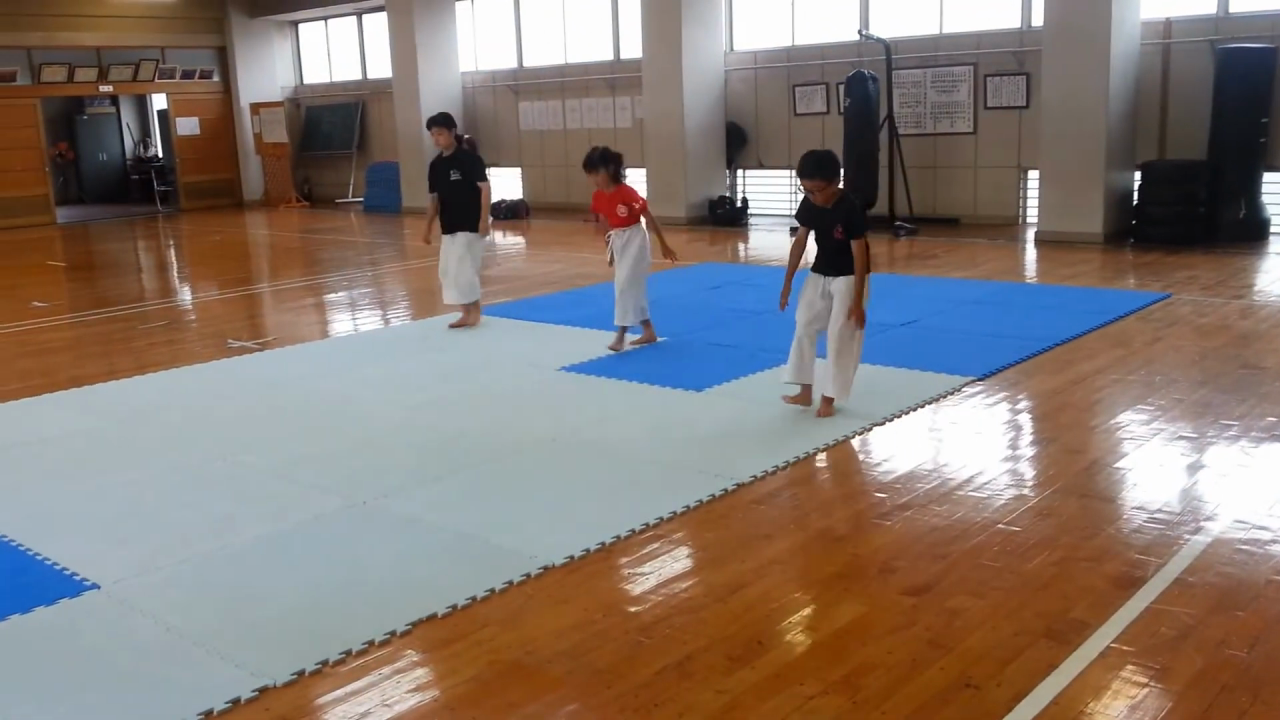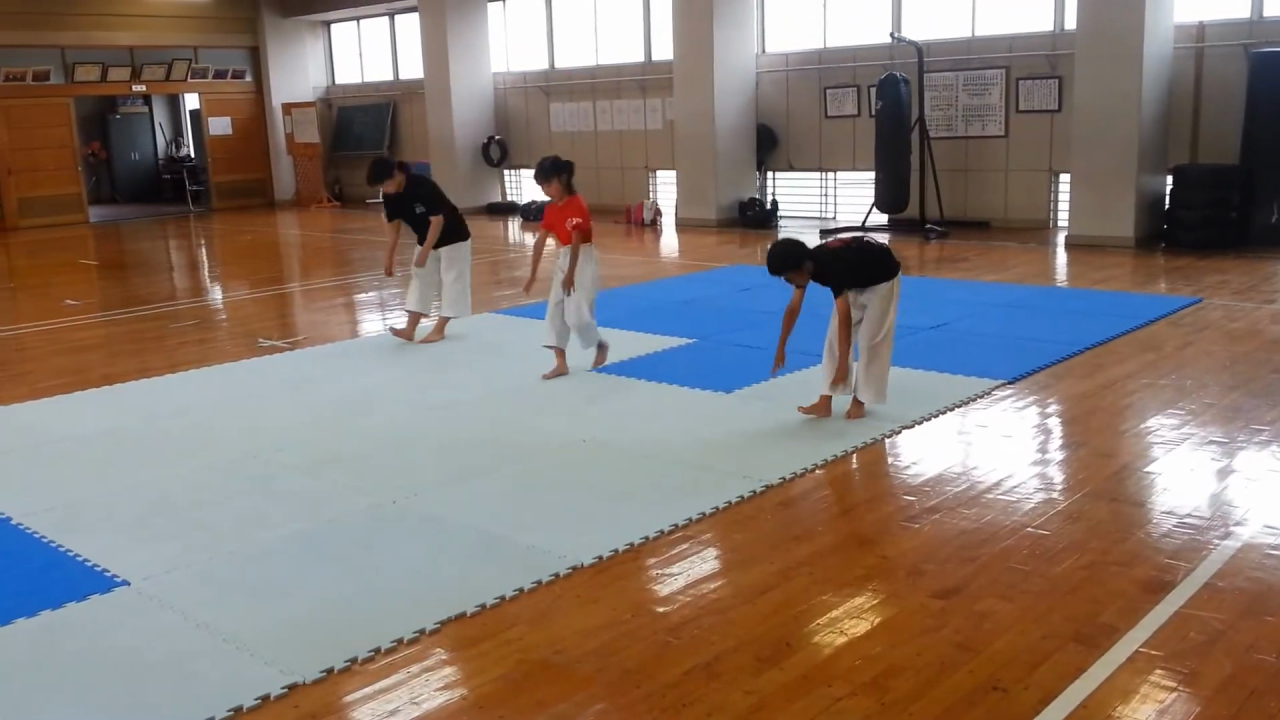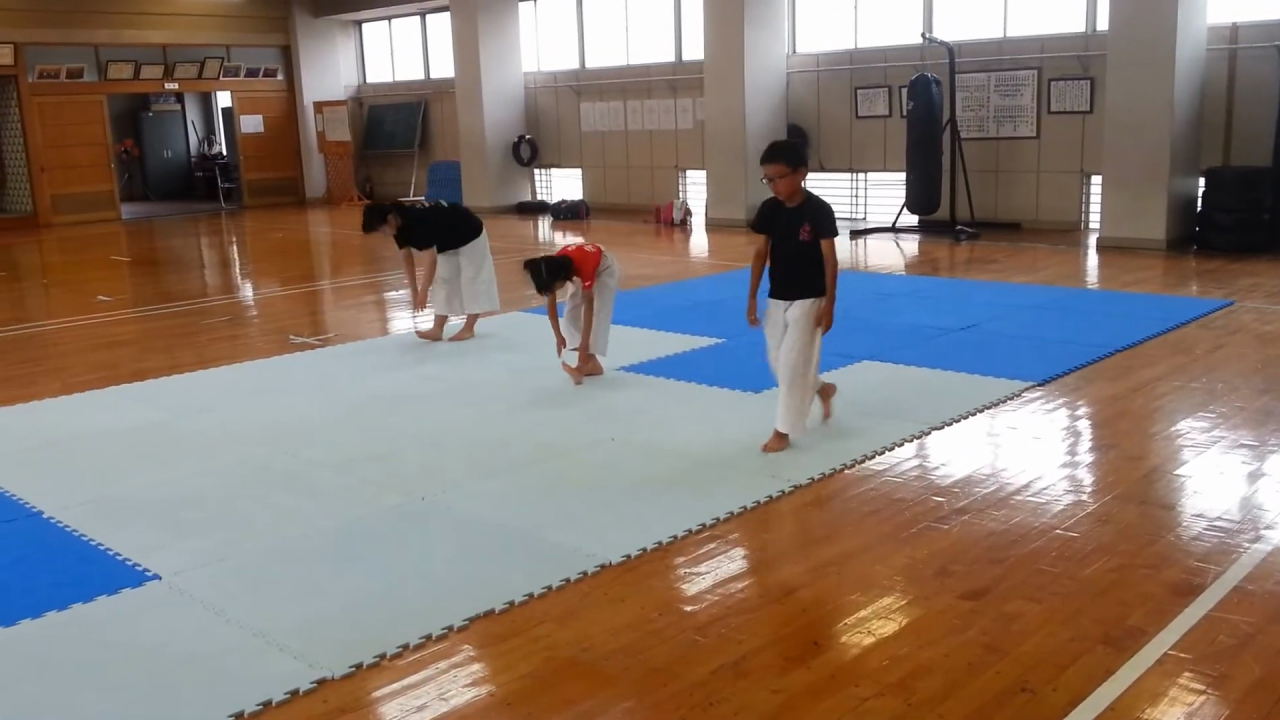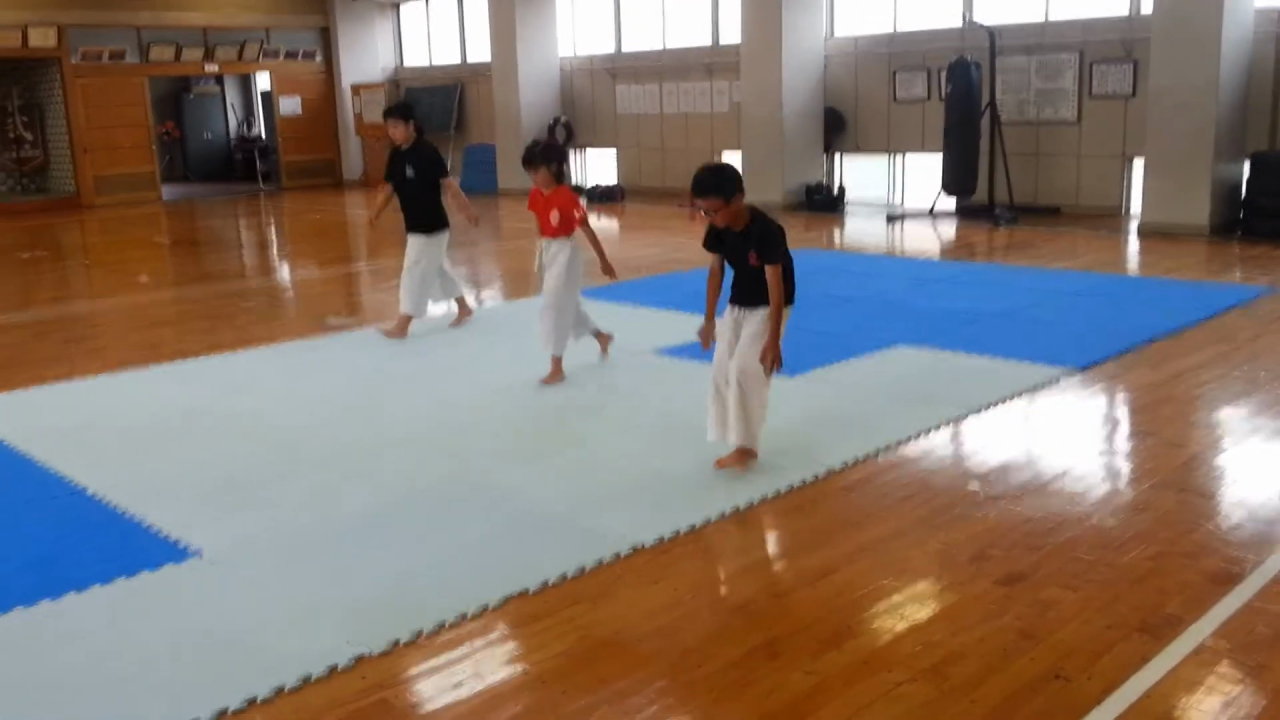
dt=0.7s
person 1, frame 1
left shoulder: (852, 209)
right shoulder: (808, 204)
left elbow: (860, 256)
right elbow: (799, 243)
left wrist: (858, 300)
right wrist: (787, 283)
left hip: (849, 277)
right hip: (818, 275)
left knee: (842, 336)
right knee: (804, 327)
left ankle: (830, 397)
right ankle: (804, 389)
person 1, frame 2
left shoulder: (833, 265)
right shoulder: (807, 264)
left elbow: (844, 316)
right elbow: (793, 308)
left wrist: (844, 363)
right wrist: (780, 348)
left hip: (881, 280)
right hip: (855, 282)
left knee: (872, 339)
right knee: (834, 338)
left ankle: (860, 400)
right ankle: (825, 402)
person 1, frame 3
left shoulder: (819, 211)
right shoulder: (769, 209)
left elbow: (830, 260)
right elbow: (760, 254)
left wrist: (828, 305)
right wrist: (752, 298)
left hip: (810, 301)
right hip: (776, 299)
left knee: (795, 364)
right knee: (780, 363)
left ankle: (784, 430)
right ankle: (823, 389)
person 1, frame 4
left shoulder: (767, 231)
right shoulder: (718, 229)
left elbow: (777, 287)
right elbow: (715, 272)
left wrist: (773, 341)
right wrist: (709, 319)
left hip: (767, 308)
right hip: (738, 305)
left knee: (744, 372)
right knee: (722, 372)
left ankle: (745, 447)
right ankle: (740, 447)
person 2, frame 1
left shoulder: (626, 193)
right shoulder: (598, 196)
left elbow: (648, 217)
left wrist: (663, 244)
right wrist: (610, 249)
left hip: (634, 240)
right hip: (617, 241)
left knee: (625, 287)
right knee: (633, 288)
left ankle: (620, 337)
right ankle: (648, 333)
person 2, frame 2
left shoulder: (577, 205)
right shoulder: (550, 208)
left elbow: (577, 241)
right elbow: (540, 241)
left wrist: (570, 274)
right wrist: (532, 275)
left hip: (583, 259)
right hip: (562, 259)
left knee: (576, 313)
right knee: (555, 311)
left ankle: (600, 344)
right ankle: (561, 363)
person 2, frame 3
left shoulder: (581, 267)
right shoulder: (551, 268)
left elbow: (588, 306)
right elbow: (551, 304)
left wrist: (584, 342)
right wrist: (558, 335)
left hip: (602, 268)
right hip: (580, 272)
left knee: (596, 315)
right knee: (571, 314)
left ankle: (582, 365)
right ankle: (591, 363)
person 2, frame 4
left shoulder: (566, 196)
right shoulder: (536, 194)
left elbow: (587, 230)
left wrist: (604, 261)
left hip: (564, 253)
right hip: (547, 252)
left knee: (555, 308)
right knee: (566, 305)
left ankle: (557, 368)
right ankle: (601, 336)
person 3, frame 1
left shoulder: (469, 158)
right shoulder: (436, 164)
left elbow: (484, 188)
right elbow: (436, 198)
left wrist: (484, 218)
right wrist: (428, 226)
left hip: (470, 225)
right hip: (448, 227)
left knee: (462, 268)
right knee: (448, 270)
left ankle: (475, 310)
right ankle: (467, 314)
person 3, frame 2
left shoulder: (424, 187)
right shoulder: (390, 195)
left elbow: (437, 221)
right elbow: (394, 226)
left wrist: (424, 253)
right wrist: (390, 257)
left hip: (453, 238)
right hip: (426, 244)
left knee: (452, 281)
right knee: (420, 281)
left ankle: (439, 329)
right ankle: (410, 329)
person 3, frame 3
left shoulder: (419, 221)
right shoulder: (398, 224)
left elbow: (431, 259)
right elbow: (406, 257)
left wrist: (423, 292)
right wrist: (413, 290)
left hip: (469, 235)
left knee: (472, 280)
right knee: (443, 281)
left ankle: (468, 329)
right ankle: (437, 329)
person 3, frame 4
left shoulder: (426, 152)
right shoulder: (396, 155)
left elbow: (448, 183)
right elbow: (389, 187)
left wrist: (467, 211)
right wrist: (375, 214)
left hip: (431, 227)
right hip: (416, 226)
left knee: (415, 272)
right knee: (436, 269)
left ankle: (402, 326)
right ankle: (464, 307)
